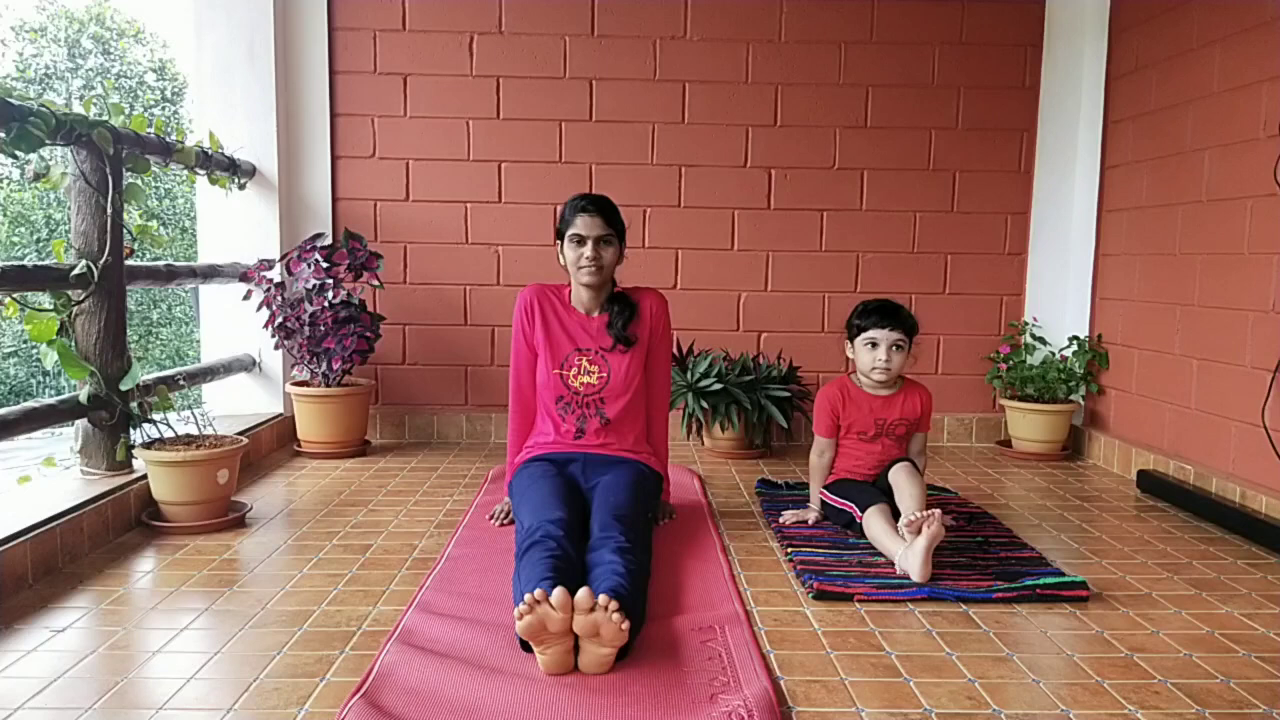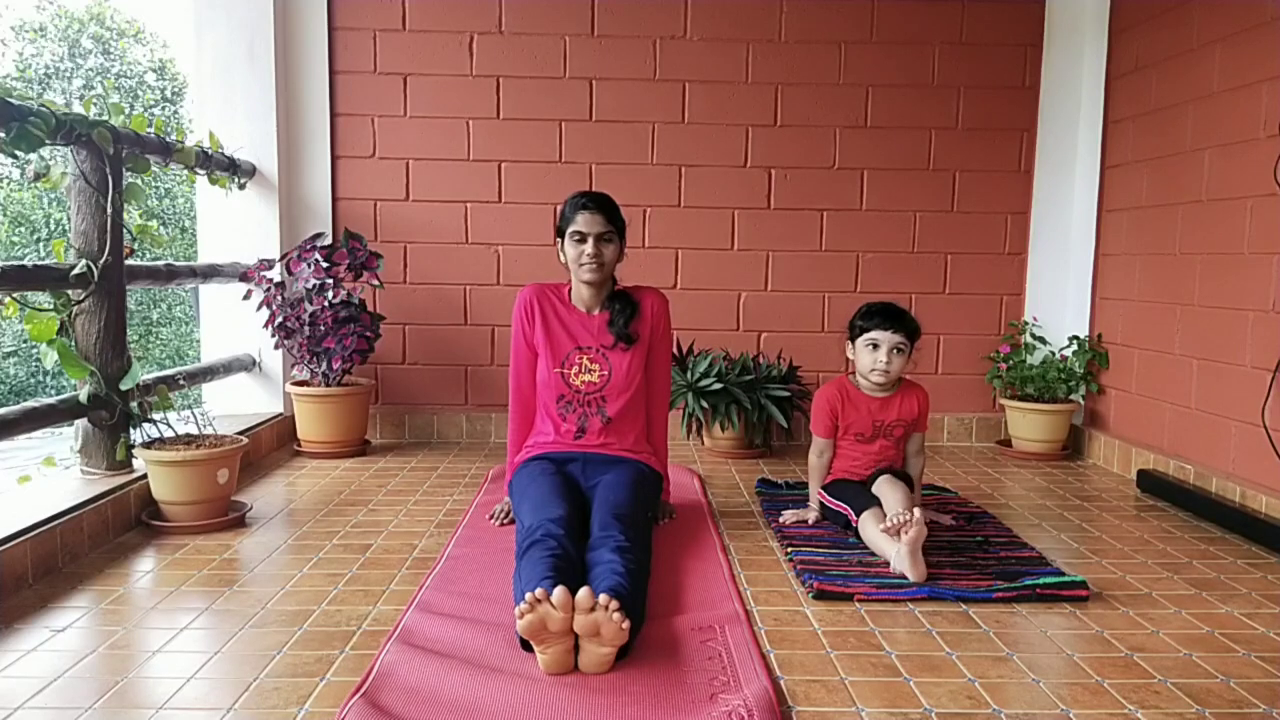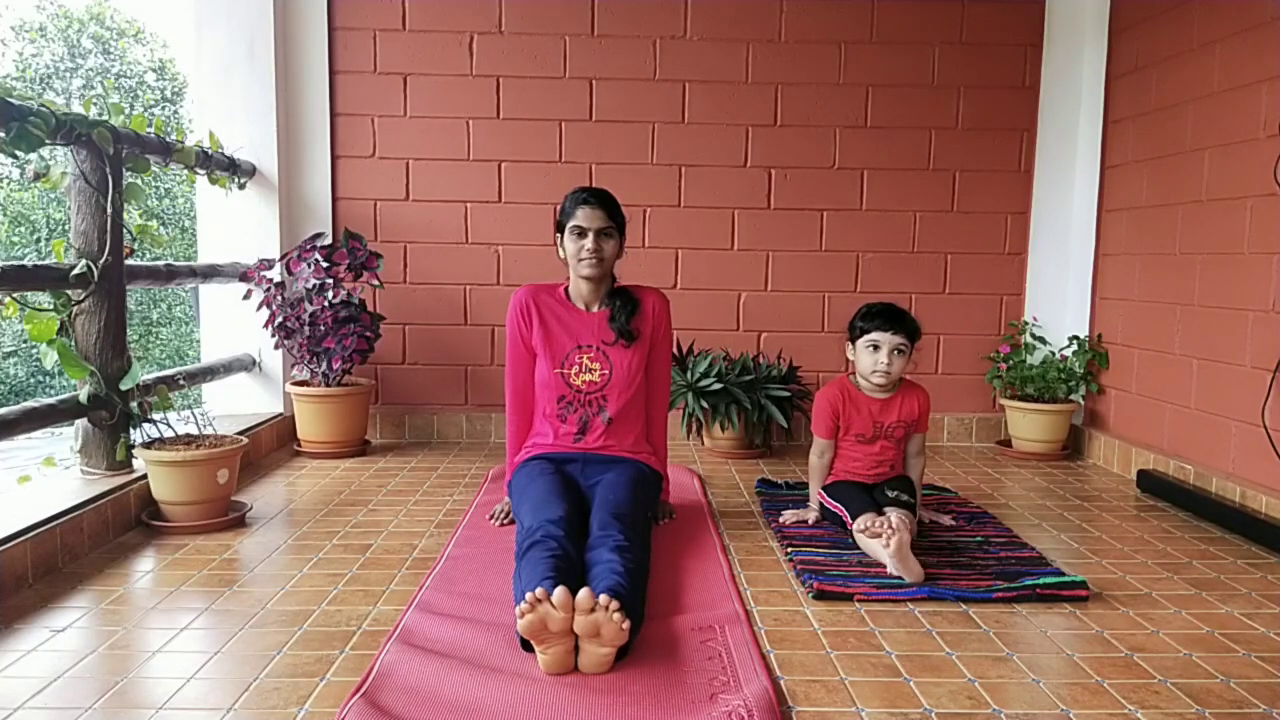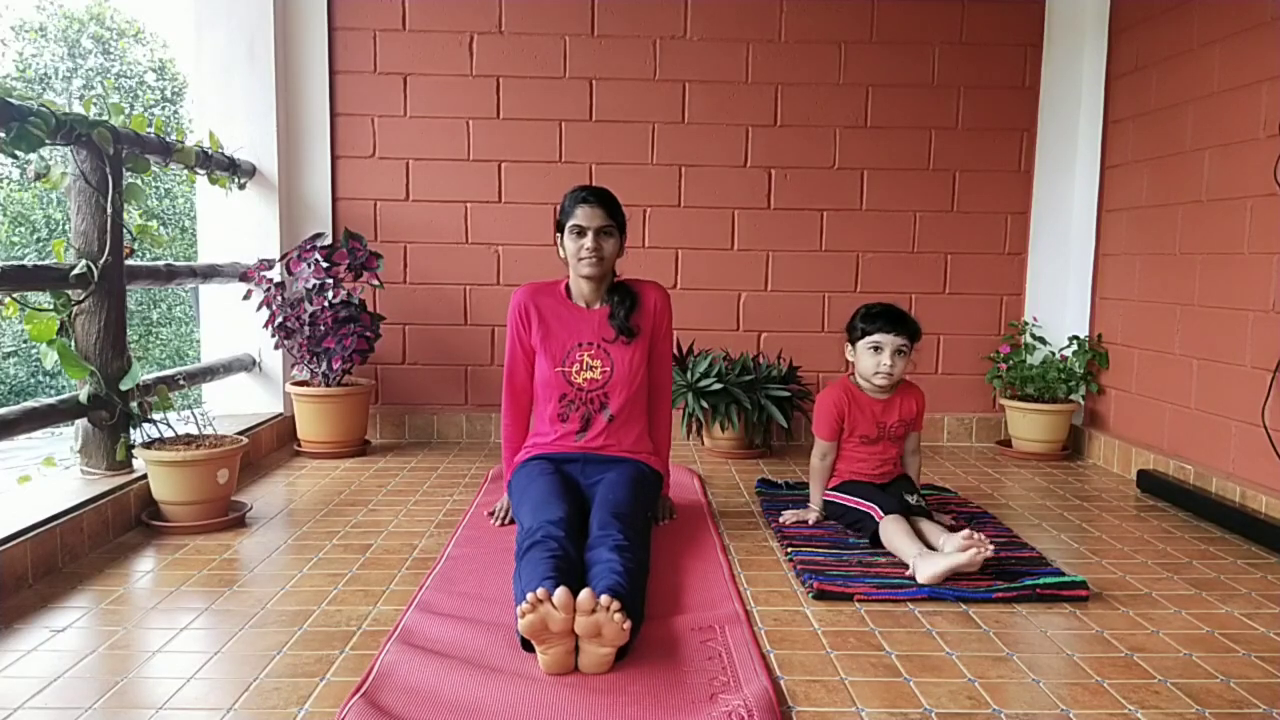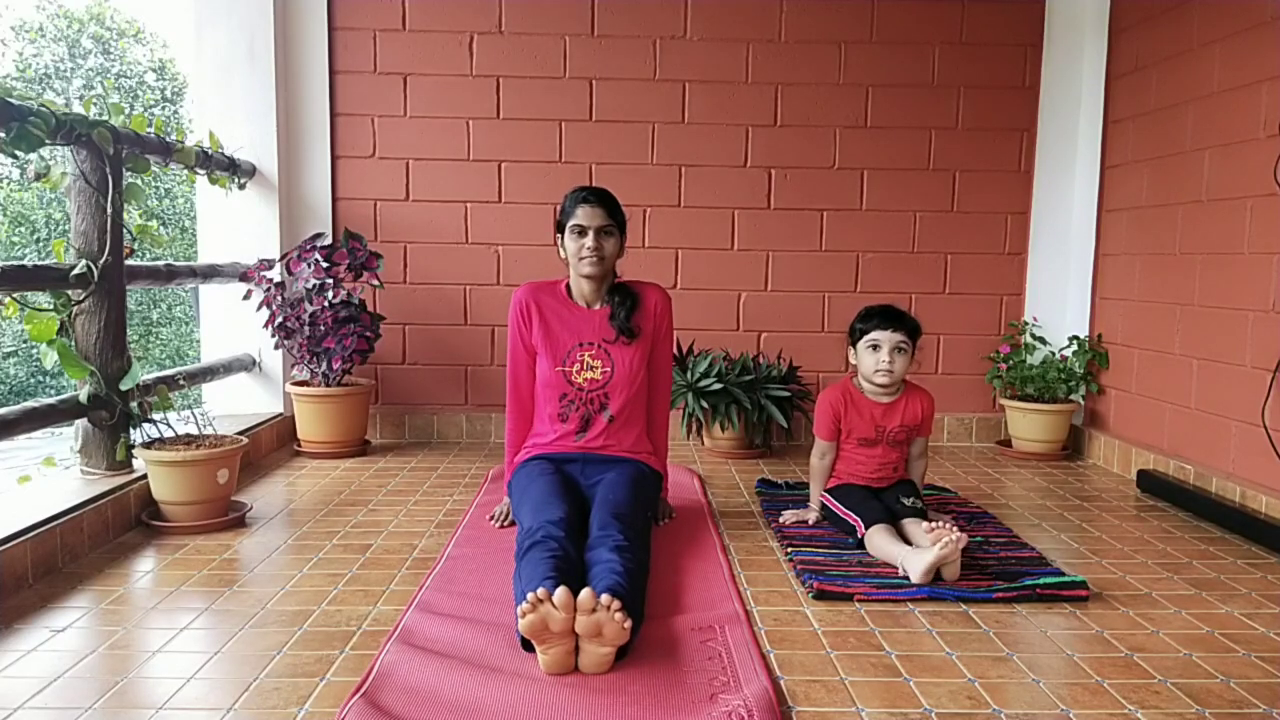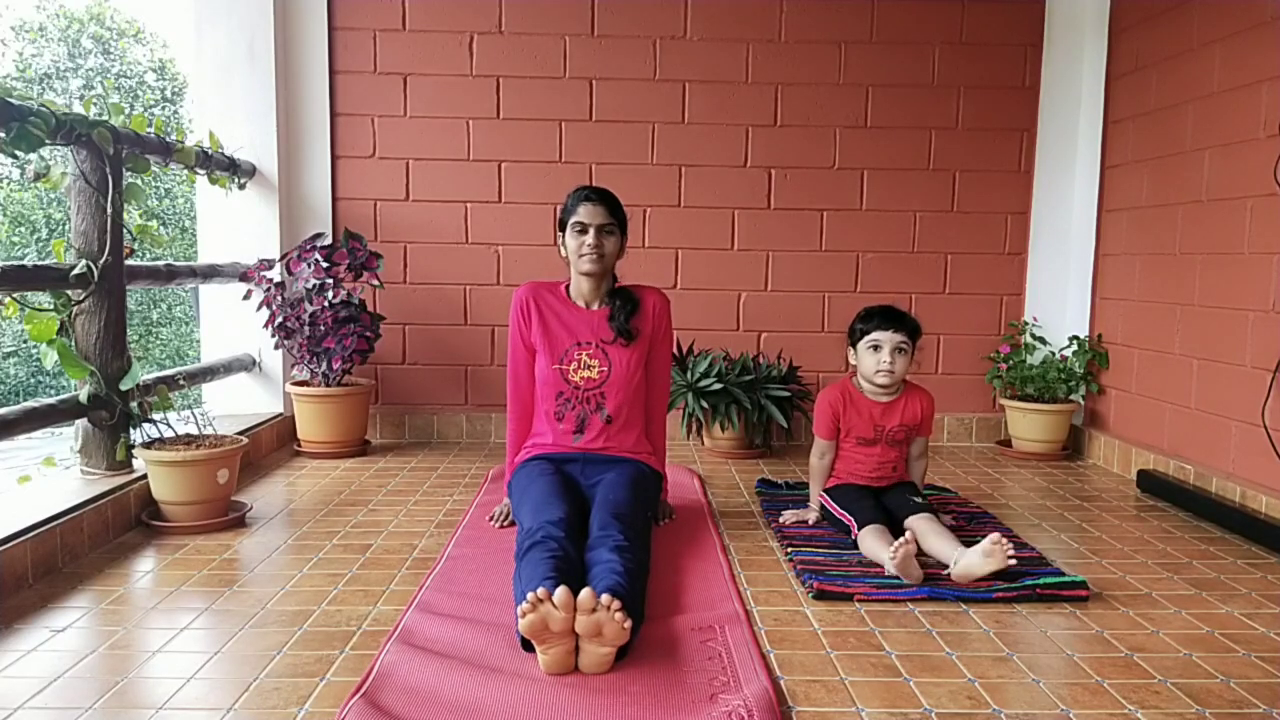
dt=0.4s
person 1, frame 1
left shoulder: (649, 307)
right shoulder: (534, 304)
left elbow: (657, 404)
right elbow: (522, 401)
left wrist: (659, 486)
right wrist: (514, 482)
left hip: (623, 463)
right hip: (547, 460)
left knee: (614, 532)
right knee: (547, 529)
left ankle: (609, 623)
right ankle: (546, 627)
person 1, frame 2
left shoulder: (650, 307)
right shoulder: (534, 303)
left elbow: (658, 403)
right elbow: (522, 401)
left wrist: (660, 487)
right wrist: (514, 481)
left hip: (624, 463)
right hip: (547, 459)
left knee: (615, 532)
right knee: (548, 527)
left ankle: (608, 622)
right ankle: (546, 618)
person 1, frame 3
left shoulder: (650, 306)
right shoulder: (529, 304)
left elbow: (657, 403)
right elbow: (519, 403)
left wrist: (659, 487)
right wrist: (514, 480)
left hip: (624, 463)
right hip: (546, 460)
left knee: (614, 533)
right knee: (548, 528)
left ankle: (607, 623)
right ankle: (547, 625)
person 1, frame 4
left shoulder: (651, 301)
right shoulder: (529, 302)
left elbow: (659, 399)
right elbow: (516, 400)
left wrist: (659, 482)
right wrist: (511, 482)
left hip: (624, 463)
right hip: (546, 460)
left knee: (614, 533)
right knee: (548, 528)
left ankle: (607, 622)
right ankle: (547, 625)
person 1, frame 5
left shoulder: (651, 303)
right shoulder: (530, 302)
left elbow: (658, 400)
right elbow: (520, 401)
left wrist: (658, 483)
right wrist: (513, 482)
left hip: (625, 462)
right hip: (546, 460)
left knee: (614, 532)
right knee: (548, 528)
left ankle: (608, 623)
right ankle: (549, 625)
person 1, frame 6
left shoulder: (650, 306)
right shoulder: (530, 301)
left elbow: (656, 403)
right elbow: (520, 401)
left wrist: (657, 486)
right wrist: (513, 482)
left hip: (623, 463)
right hip: (546, 461)
left knee: (614, 532)
right knee: (547, 528)
left ankle: (607, 621)
right ankle: (545, 620)
person 2, frame 1
left shoulder: (918, 396)
right shoulder: (833, 395)
left elbow: (917, 454)
right elbow: (822, 453)
left wrist: (915, 500)
right wrist: (815, 505)
left hip: (889, 484)
right hip: (844, 485)
left knee: (904, 468)
right knee: (874, 505)
left ankle: (913, 529)
right ankle: (906, 555)
person 2, frame 2
left shoulder: (916, 397)
right shoulder: (832, 395)
left elbow: (914, 454)
right elbow: (820, 454)
left wrist: (913, 505)
right wrist: (814, 505)
left hip: (888, 480)
right hip: (842, 484)
left knee: (888, 481)
right knee: (869, 510)
left ankle: (905, 529)
right ankle: (900, 556)
person 2, frame 3
left shoulder: (917, 397)
right shoulder: (833, 396)
left elbow: (915, 455)
right elbow: (821, 454)
left wrist: (914, 504)
right wrist: (815, 505)
left hip: (891, 483)
right hip: (843, 484)
left knee: (897, 512)
right knee: (865, 515)
left ankle: (898, 540)
right ankle: (895, 559)
person 2, frame 4
left shoulder: (913, 396)
right shoulder: (835, 398)
left elbow: (911, 453)
right elbow: (823, 456)
left wrist: (915, 497)
right wrist: (816, 506)
left hip: (892, 481)
right hip: (846, 486)
left knee: (917, 515)
right knee: (887, 512)
left ankle: (951, 546)
right ankle: (923, 560)
person 2, frame 5
left shoulder: (921, 401)
right shoulder: (835, 398)
left elbow: (917, 457)
right elbow: (823, 456)
left wrist: (914, 498)
right wrist: (815, 505)
left hip: (894, 485)
right hip: (846, 487)
left knee: (912, 519)
right knee: (875, 522)
left ankle: (942, 552)
right ankle: (912, 559)
person 2, frame 6
left shoulder: (920, 400)
right shoulder: (834, 398)
left elbow: (917, 457)
right elbow: (822, 455)
left wrist: (914, 500)
right wrist: (815, 505)
left hip: (894, 486)
right hip: (845, 486)
left knee: (922, 518)
right knee: (870, 523)
left ankle: (962, 559)
right ankle: (893, 561)
